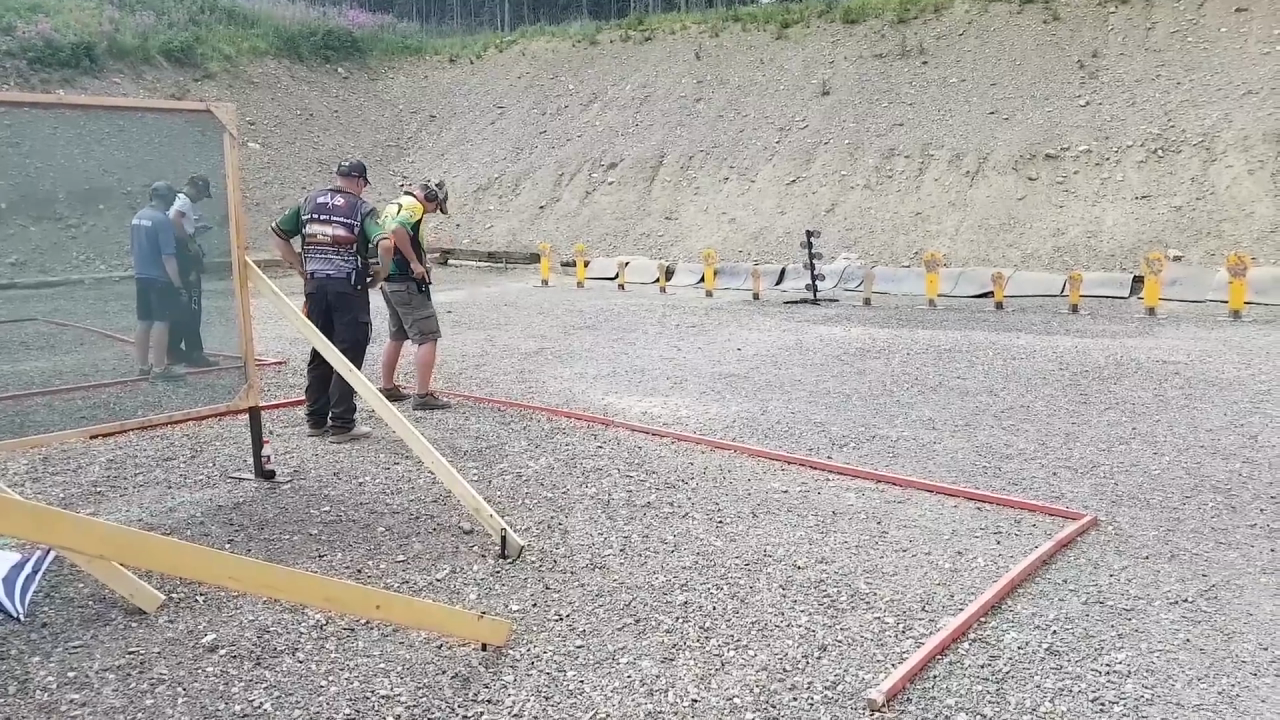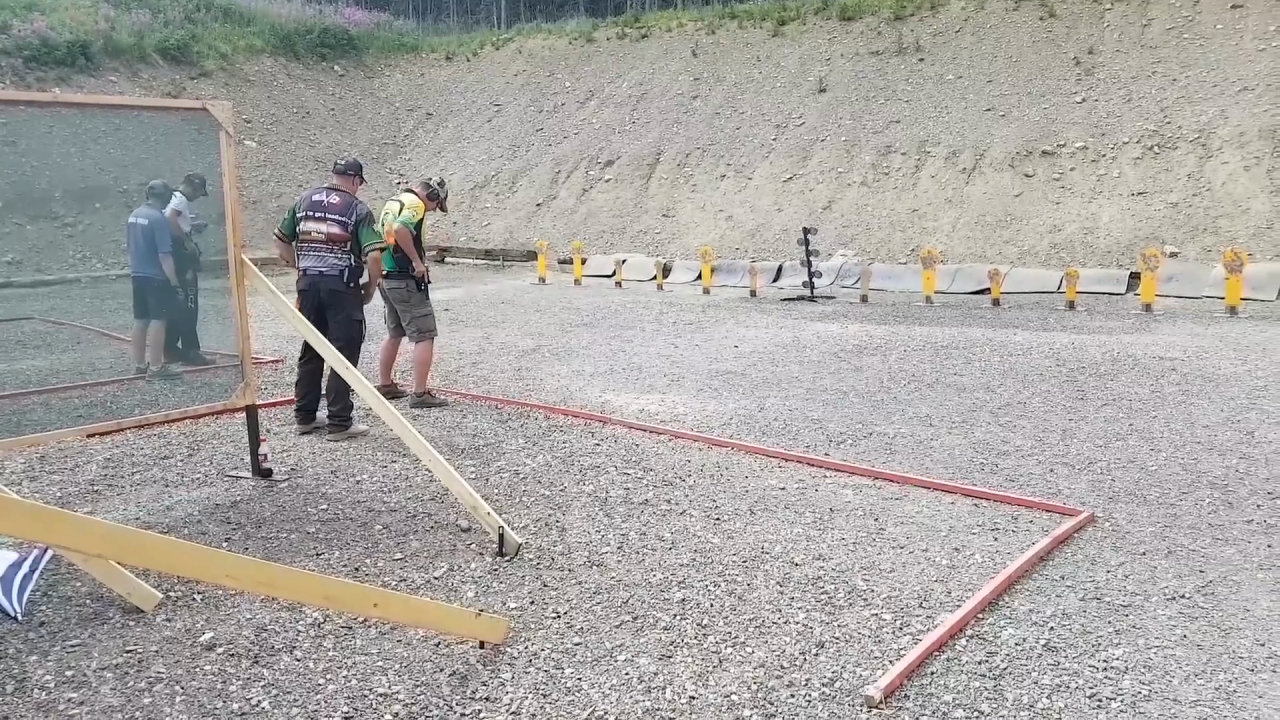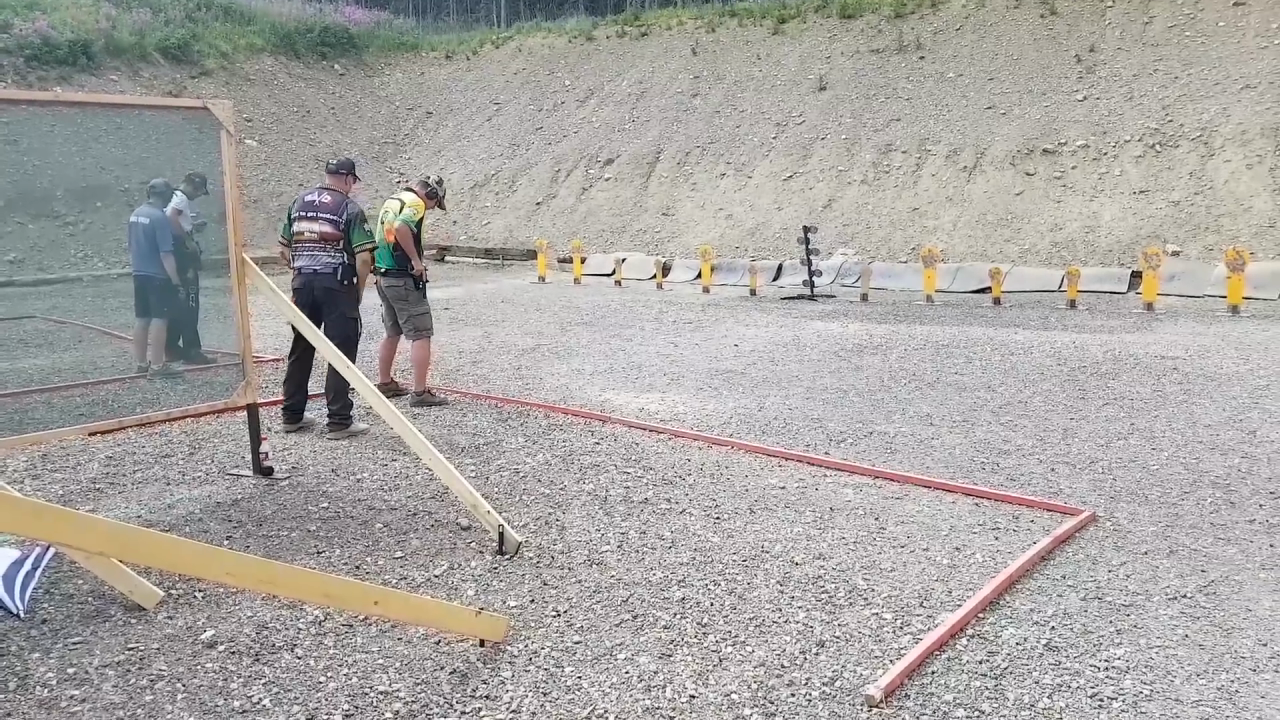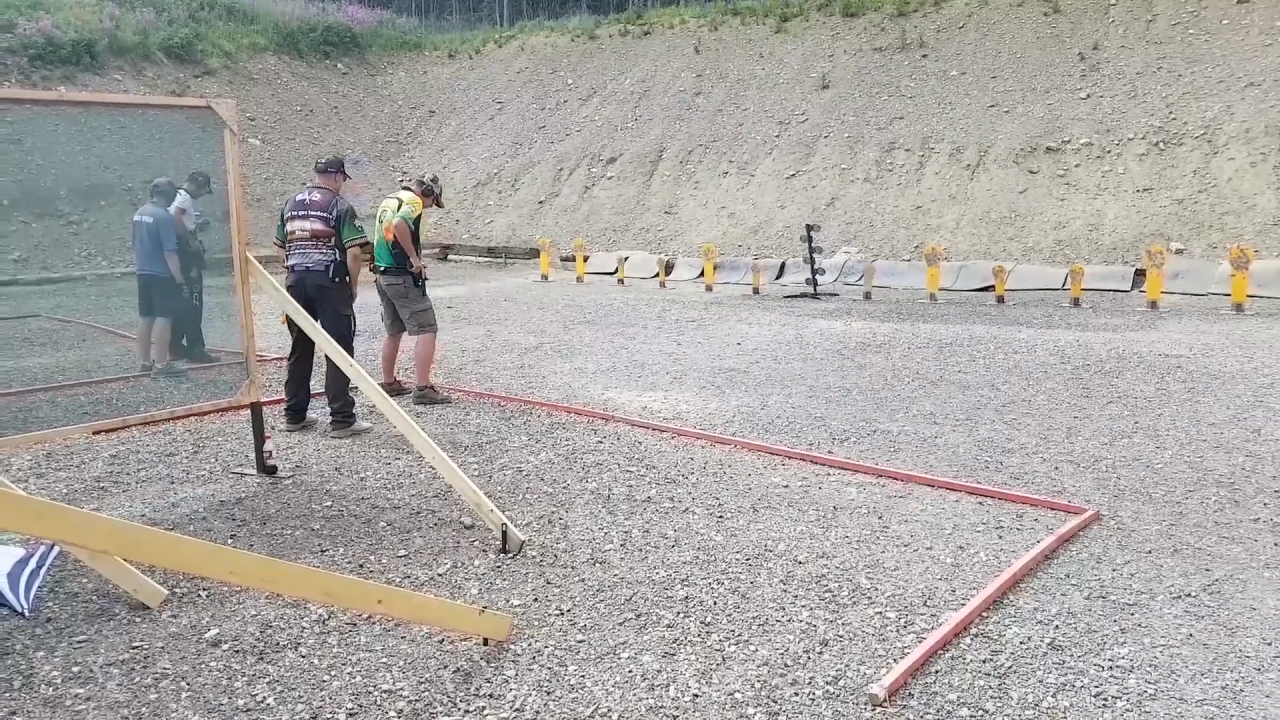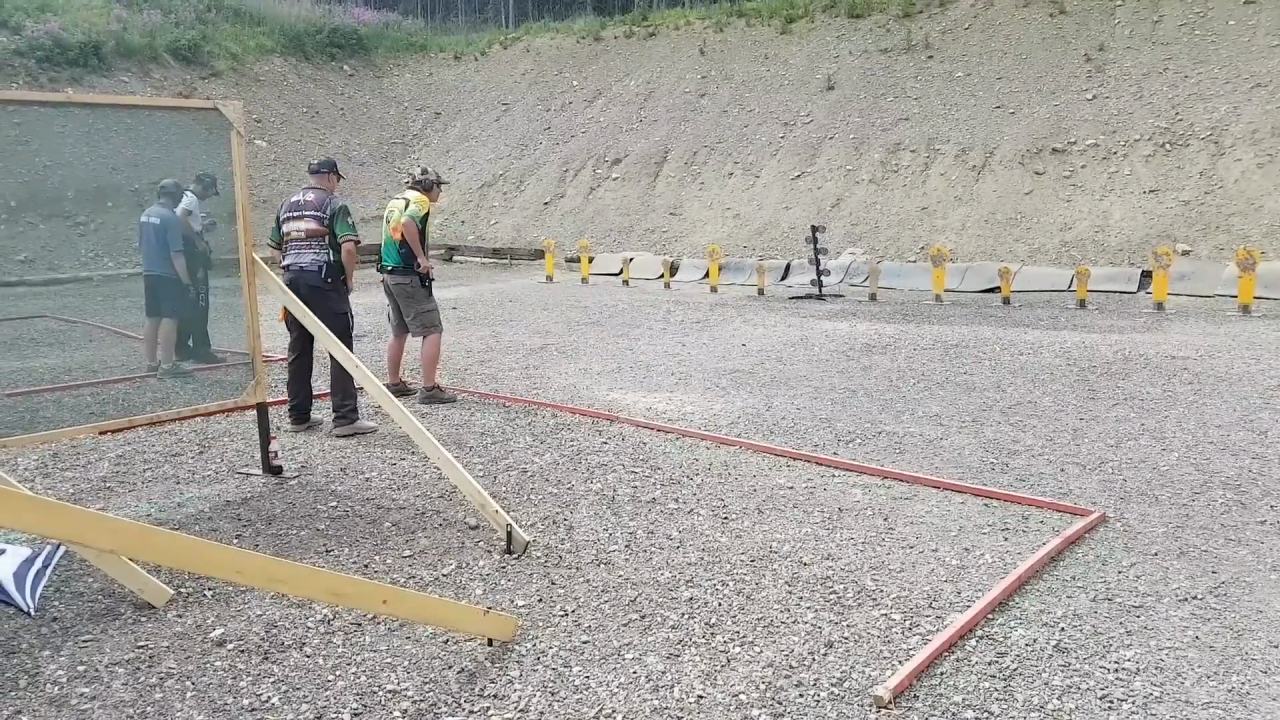
dt=0.2s
person 1, frame 1
left shoulder: (308, 202)
right shoulder: (362, 208)
left elbow: (277, 234)
right elbow: (384, 243)
left wrist: (300, 266)
right wrist: (379, 273)
left hip: (315, 286)
right hip: (348, 287)
left knee: (319, 353)
right knee: (349, 355)
left ankle: (316, 420)
right ankle: (341, 424)
person 1, frame 2
left shoulder: (304, 201)
right shoulder: (357, 209)
left elbow: (281, 242)
right elbow: (373, 256)
right wrist: (371, 288)
left hip: (308, 283)
right hip: (342, 285)
left knee: (310, 350)
right knee: (344, 352)
left ankle: (305, 416)
right ankle: (339, 422)
person 1, frame 3
left shoulder: (298, 202)
right shoulder: (350, 208)
left elbow: (285, 249)
right elbow: (363, 257)
right wrist: (359, 289)
left hip: (302, 283)
right hip: (336, 284)
left knee: (301, 349)
right knee: (341, 351)
left ankle: (292, 415)
right ankle: (339, 421)
person 1, frame 4
left shoulder: (291, 203)
right shoulder: (340, 205)
left elbow: (281, 247)
right elbow: (354, 252)
right wrist: (353, 285)
left hip: (295, 281)
right hip: (328, 281)
left knee: (300, 348)
right knee: (339, 350)
left ankle: (295, 415)
right ankle: (342, 419)
person 1, frame 5
left shoulder: (287, 205)
right shoulder: (334, 204)
left elbow: (275, 250)
right elbow: (348, 247)
right wrist: (349, 278)
left hip: (291, 280)
right hip: (323, 280)
left knee: (299, 348)
right knee: (341, 347)
left ankle: (299, 416)
right ankle: (345, 417)
person 2, frame 1
left shoulder: (393, 205)
right shoulder: (413, 205)
right elbow: (398, 230)
right wrist: (415, 262)
left hip: (389, 281)
right hip: (408, 283)
left knee: (396, 337)
right knee: (427, 338)
left ankle: (388, 388)
right ankle: (422, 396)
person 2, frame 2
left shoulder: (393, 202)
right shoulder: (415, 204)
right elbow: (401, 229)
right wrist: (416, 261)
left hip: (387, 278)
right hip: (406, 280)
left knee: (395, 333)
right knee: (424, 336)
left ankle: (385, 384)
right ankle: (420, 394)
person 2, frame 3
left shoulder: (392, 200)
right shoulder: (415, 202)
right elbow: (401, 227)
right wrist: (415, 260)
left hip: (384, 276)
right hip: (404, 278)
left knee: (393, 332)
right knee: (421, 335)
left ankle: (385, 383)
right ankle: (420, 393)
person 2, frame 4
left shoulder: (389, 200)
right shoulder: (413, 200)
right elbow: (400, 224)
right wrist: (414, 257)
left hip: (384, 275)
right hip: (403, 277)
left knee: (393, 331)
right knee: (426, 330)
left ankle: (389, 383)
right ankle: (423, 388)
person 2, frame 5
left shoulder: (396, 200)
right shoulder: (420, 199)
right elbow: (408, 223)
right wrist: (422, 257)
left hip: (390, 274)
right hip: (410, 276)
left knee: (399, 332)
right knee: (431, 331)
left ankle: (394, 383)
right ankle: (429, 389)
person 3, frame 1
left shoulder: (137, 217)
right shoulder: (162, 220)
left elbow: (133, 249)
right elbow: (168, 256)
right wrist: (178, 284)
left hip: (141, 277)
right hip: (159, 279)
left knee: (144, 322)
right knee: (161, 323)
left ankle: (143, 366)
right ankle: (159, 369)
person 3, frame 2
left shoulder: (134, 215)
right shoulder: (158, 219)
left elbow: (130, 247)
right elbow: (164, 255)
right wrist: (174, 282)
left hip: (137, 276)
right hip: (156, 278)
left knee: (140, 321)
right knee: (157, 321)
left ankle: (140, 365)
right ankle: (155, 368)
person 3, frame 3
left shoulder: (135, 215)
right shoulder: (160, 218)
left elbow: (131, 246)
right elbow: (166, 254)
right wrist: (176, 281)
left hip: (139, 275)
right hip: (157, 277)
left knee: (142, 320)
right knee: (159, 320)
left ankle: (141, 363)
right ankle: (157, 366)
person 3, frame 4
left shoulder: (139, 214)
right shoulder: (164, 217)
left elbow: (135, 245)
right elbow: (169, 252)
right wrist: (180, 280)
left hip: (143, 273)
right hip: (161, 276)
left knee: (145, 318)
right knee: (163, 319)
left ankle: (145, 362)
right ankle: (161, 365)
person 3, frame 5
left shoulder: (145, 215)
right shoulder: (170, 218)
left elbow: (141, 246)
right elbow: (176, 253)
right wrist: (186, 280)
left hip: (149, 274)
right hip: (168, 276)
left knee: (152, 319)
right knee: (169, 319)
left ankle: (151, 362)
right ankle: (167, 366)
person 4, frame 1
left shoulder: (177, 200)
right shoulder: (184, 201)
right elbow: (174, 221)
left wrist: (195, 228)
right wrist: (191, 243)
left hip: (176, 258)
right hip: (185, 257)
left knee: (178, 306)
right knee: (191, 306)
left ankle: (174, 351)
right ankle: (194, 353)
person 4, frame 2
left shoulder: (173, 198)
right shoulder: (180, 199)
right elbow: (170, 219)
left wrist: (191, 226)
right wrist: (188, 241)
left hip: (174, 257)
right hip: (181, 256)
left knee: (175, 304)
right knee: (188, 305)
left ankle: (171, 349)
right ankle: (191, 352)
person 4, frame 3
left shoulder: (174, 197)
right shoulder: (181, 199)
right elbow: (171, 219)
left wrist: (192, 226)
right wrist: (188, 240)
left hip: (175, 256)
right hip: (182, 255)
left knee: (176, 303)
right knee: (189, 304)
left ankle: (172, 348)
right ankle: (192, 351)
person 4, frame 4
left shoulder: (178, 196)
right shoulder: (185, 198)
right elbow: (175, 218)
left wrist: (195, 224)
right wrist: (192, 239)
left hip: (179, 255)
right hip: (186, 255)
left knee: (180, 302)
right knee: (192, 303)
left ankle: (176, 347)
right ankle: (195, 349)
person 4, frame 5
left shoulder: (184, 198)
right shoulder: (191, 199)
right elbow: (180, 220)
left wrist: (201, 227)
right wrist: (198, 240)
left hip: (184, 257)
right hip: (192, 256)
right knee: (198, 304)
left ankle: (182, 347)
right ankle: (201, 350)
